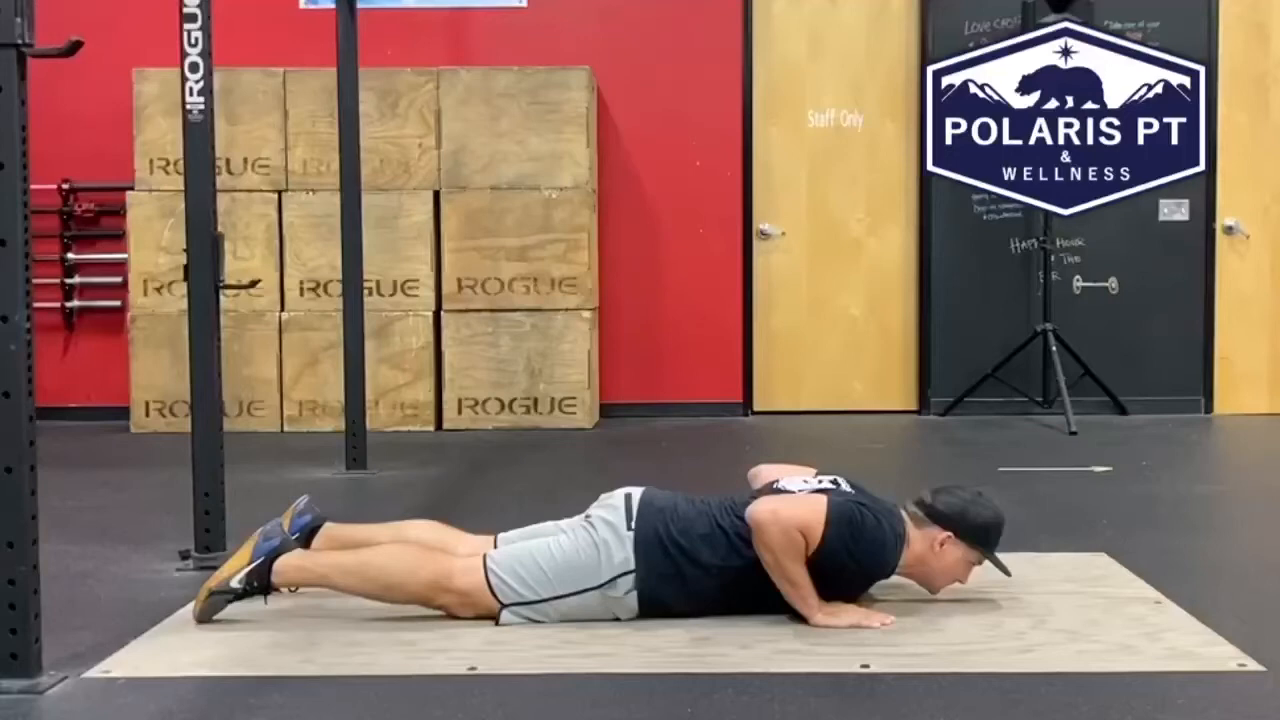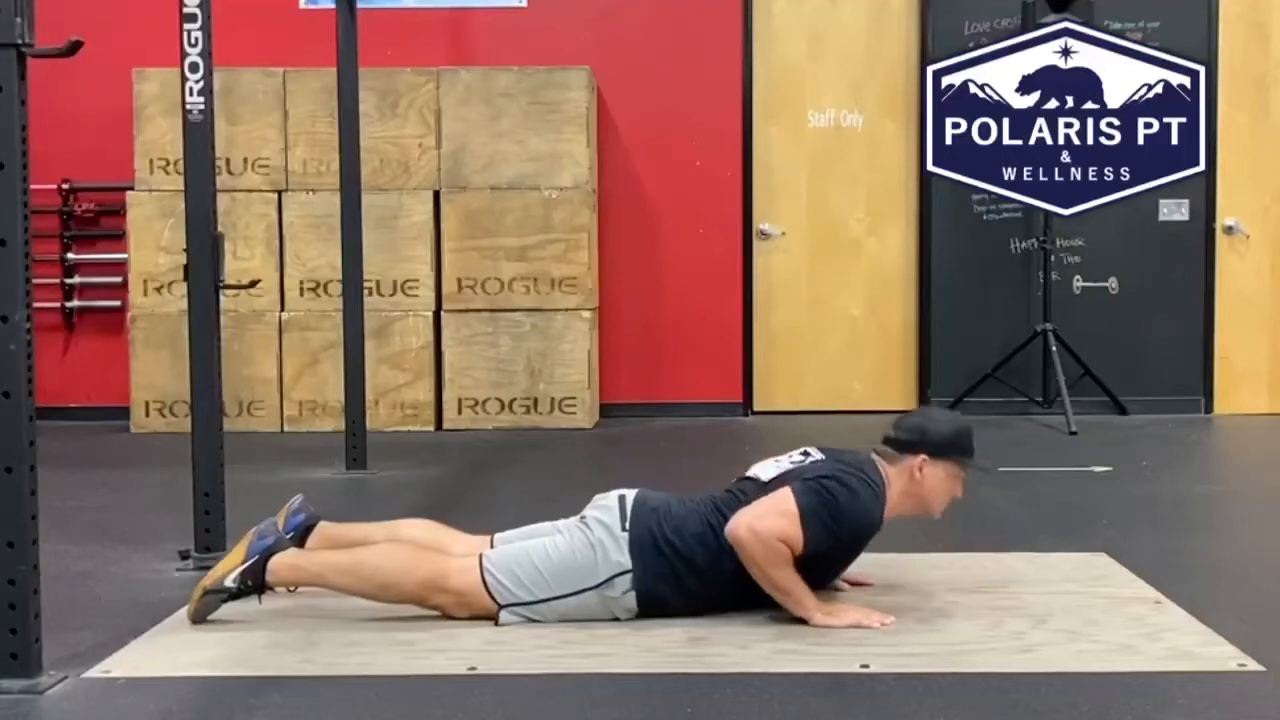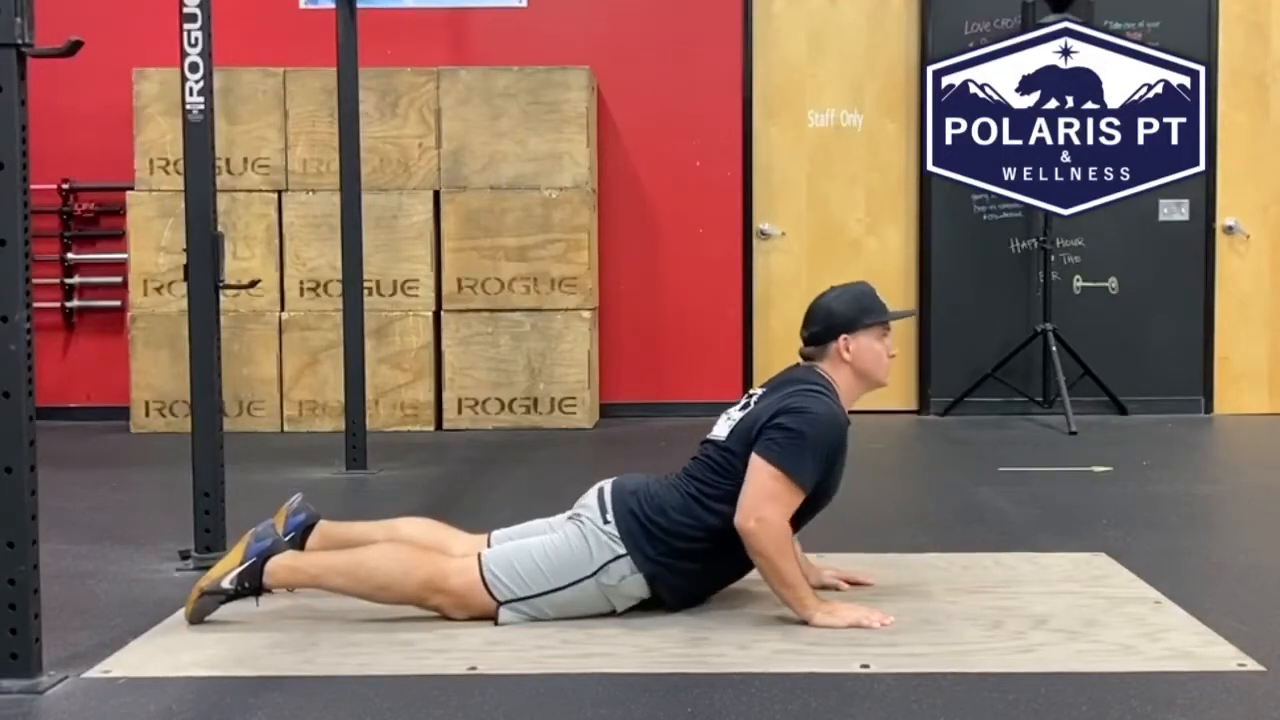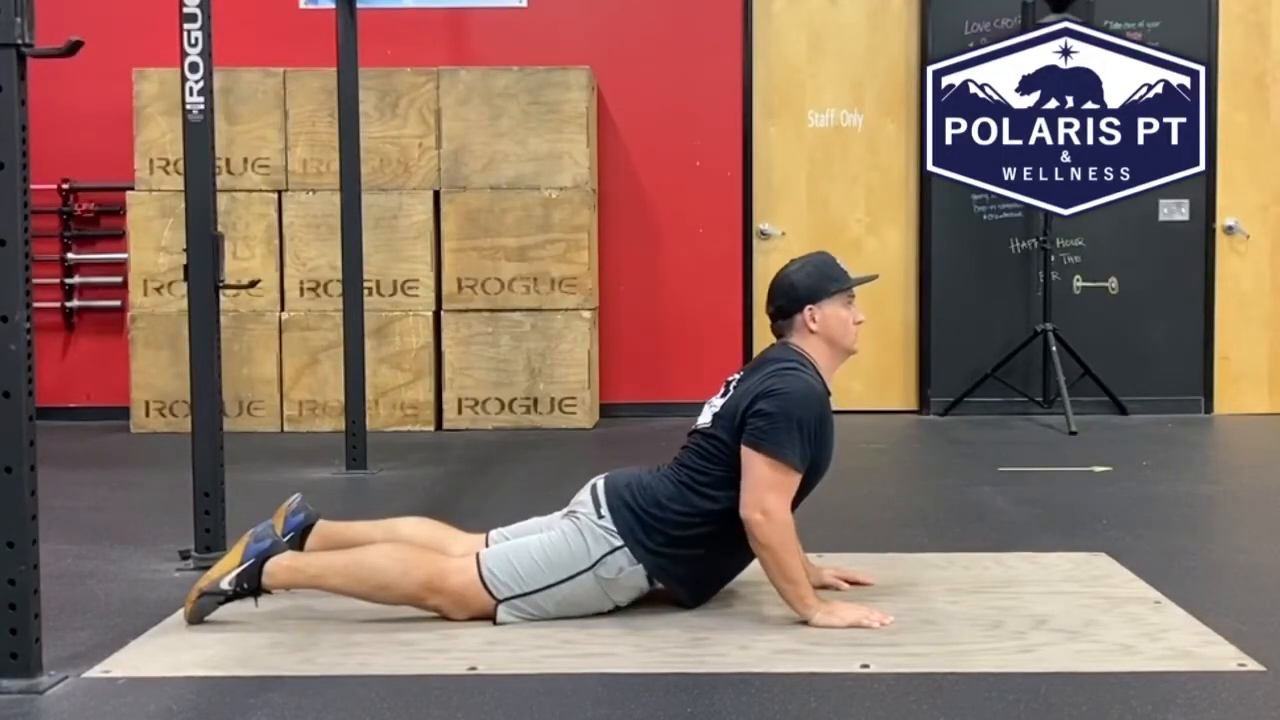
dt=1s
person 1, frame 1
left shoulder: (861, 510)
right shoulder: (873, 539)
left elbow: (764, 473)
right elbow: (768, 517)
right wrist: (816, 605)
left hip: (641, 527)
right hip: (632, 560)
left knee: (469, 549)
right knee: (457, 586)
left ankle: (314, 530)
right ankle: (280, 564)
person 1, frame 2
left shoulder: (841, 466)
right shoulder: (856, 501)
right elbow: (748, 531)
left wrist: (813, 569)
right wrist: (813, 606)
left hip: (633, 528)
right hip: (626, 562)
left knee: (465, 548)
right knee: (454, 583)
left ankle: (308, 530)
right ankle: (276, 564)
person 1, frame 3
left shoulder: (795, 393)
right shoulder: (814, 416)
right elbow: (755, 522)
left wrist: (804, 568)
right wrist: (812, 608)
left hip: (627, 518)
right hip: (626, 551)
left knee: (462, 549)
right knee: (452, 586)
left ankle: (306, 533)
right ankle: (270, 567)
person 1, frame 4
left shoulder: (778, 373)
right shoulder: (794, 393)
left elbow: (760, 500)
right elbow: (760, 513)
left wrist: (805, 568)
right wrist: (812, 607)
left hip: (625, 516)
right hip: (625, 544)
left knee: (463, 547)
right knee: (452, 586)
left ankle: (306, 531)
right ankle: (268, 567)
